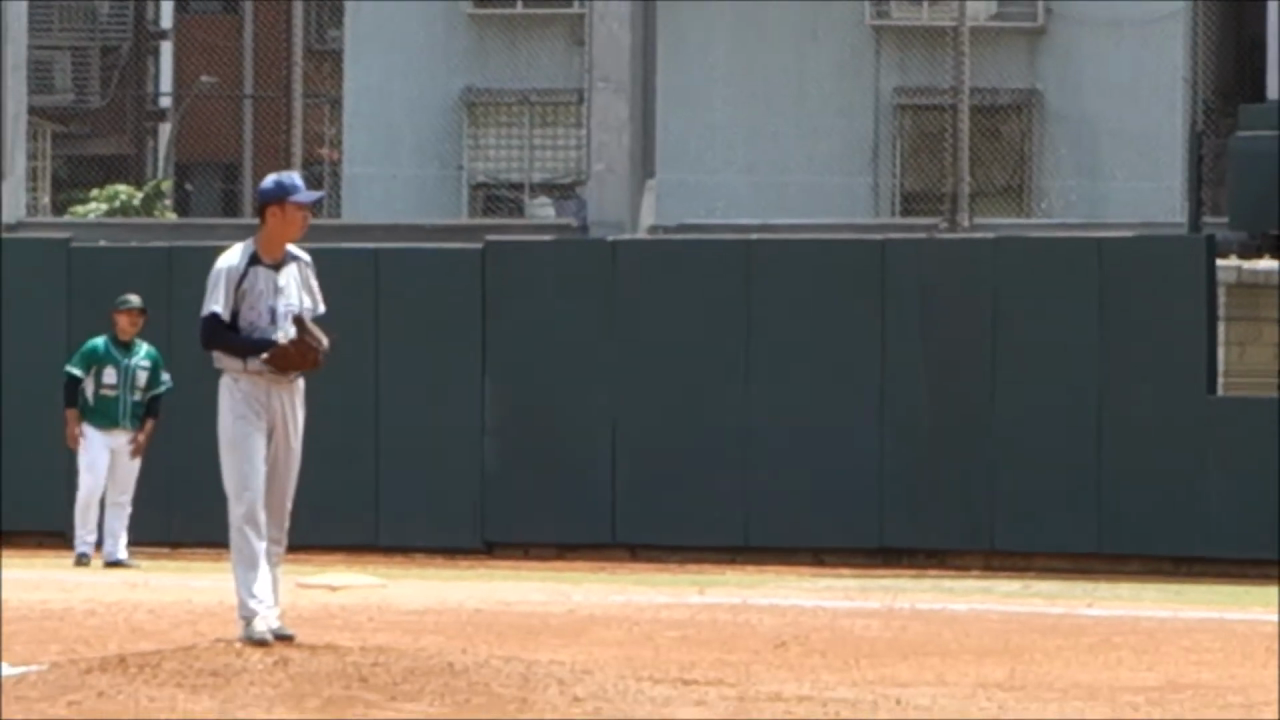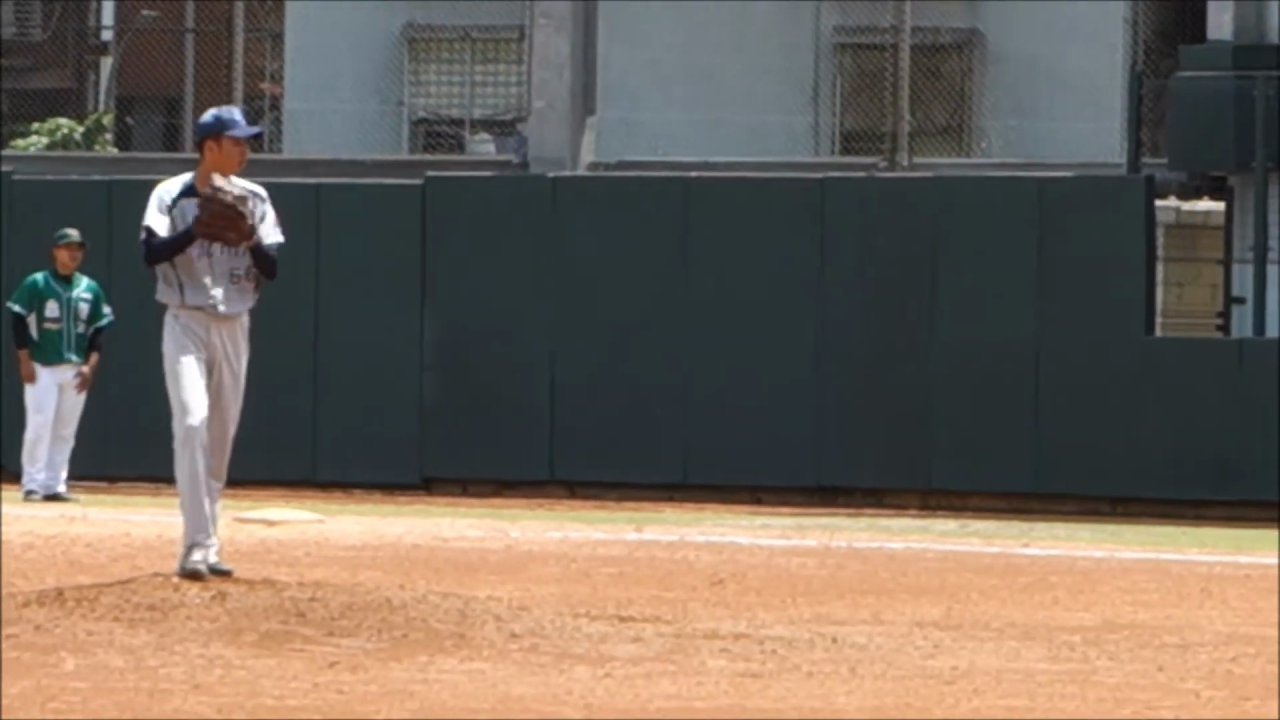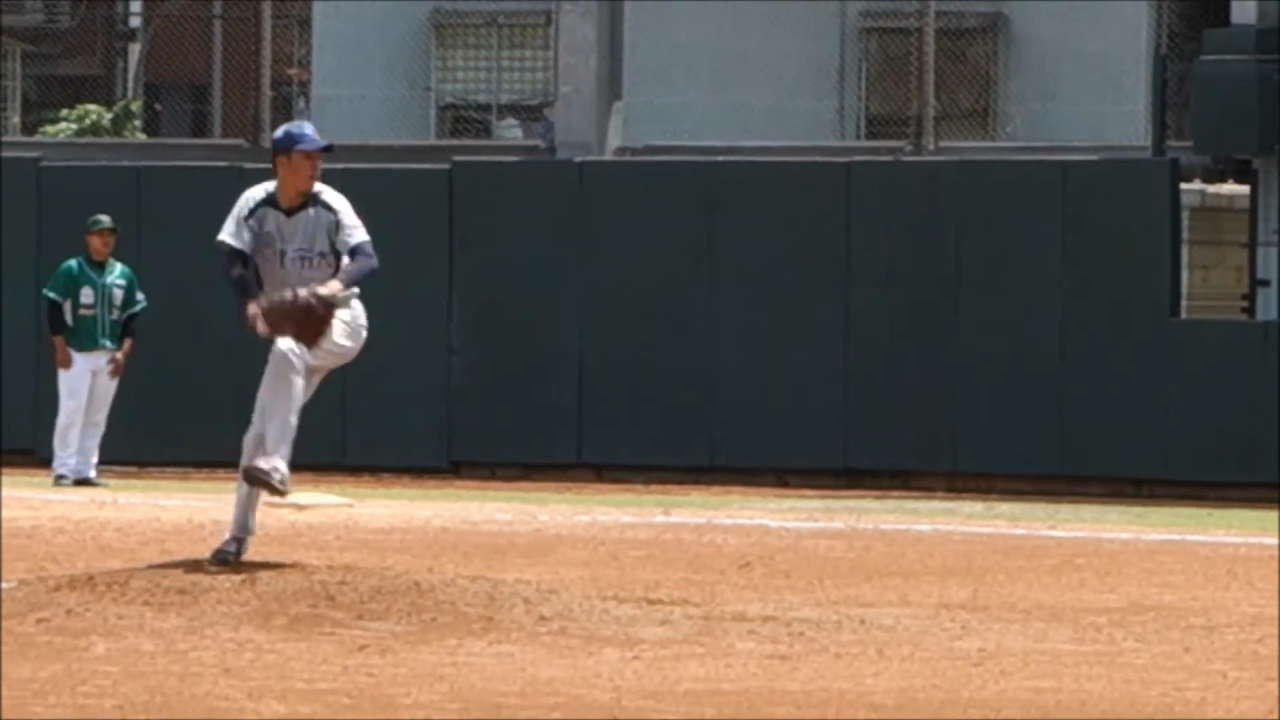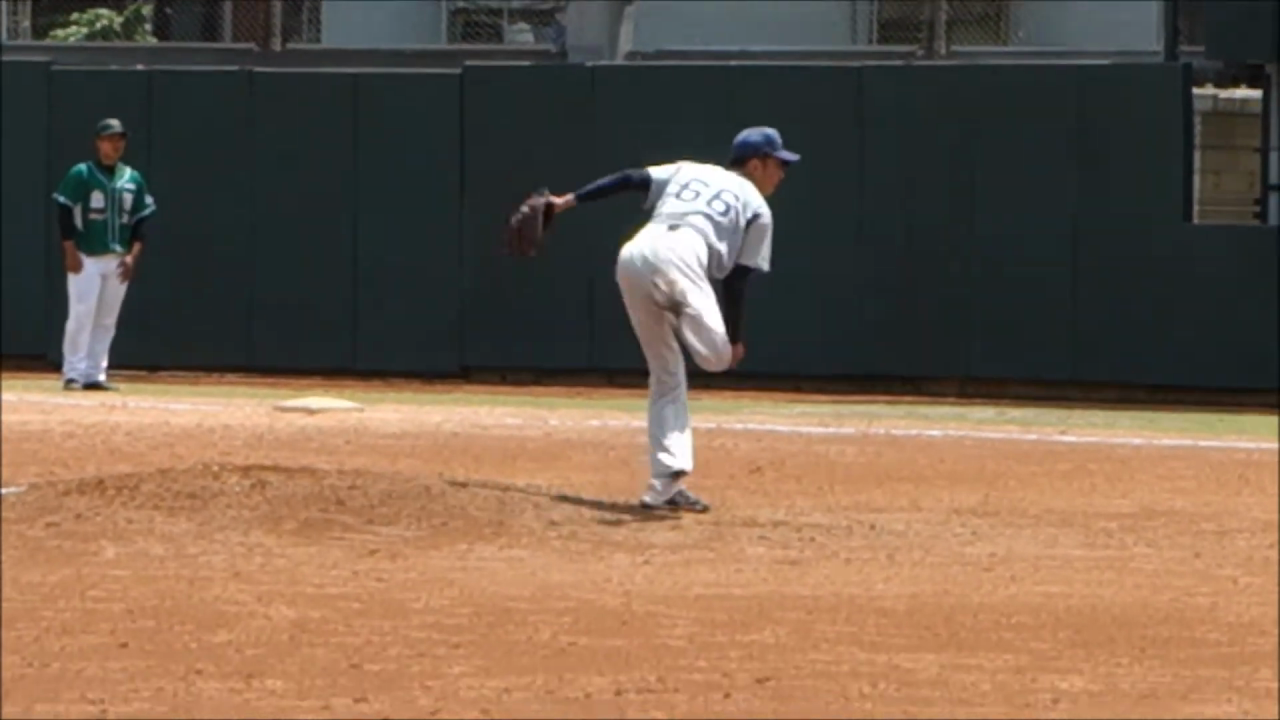
dt=1s
person 1, frame 1
left shoulder: (301, 264)
right shoulder: (233, 265)
right elbow: (210, 335)
right wrist: (270, 345)
left hip: (289, 391)
right hip: (244, 391)
left knee: (279, 506)
right knee: (248, 504)
left ankle: (268, 609)
right ankle: (256, 613)
person 1, frame 2
left shoulder: (254, 197)
right shoulder: (171, 195)
left elbow: (271, 269)
right elbow: (152, 254)
left wrist: (248, 237)
right wrist: (200, 227)
left hip: (233, 328)
right hip: (186, 326)
left knee: (220, 440)
right knee: (192, 425)
left ankle: (207, 546)
right ankle: (195, 545)
person 1, frame 3
left shoulder: (332, 206)
right shoulder: (253, 203)
left elbow: (367, 258)
right elbow: (234, 263)
left wrist: (339, 283)
right wrist: (251, 306)
left hip: (340, 323)
right hip: (292, 331)
left knee: (287, 350)
right knee: (261, 431)
left ankle: (273, 467)
right ankle: (239, 533)
person 1, frame 4
left shoulder: (687, 171)
right shoulder: (756, 207)
left elbow: (631, 179)
right elbow: (737, 280)
left wrist: (570, 200)
right wrist: (734, 336)
left hip: (636, 255)
right hip: (681, 255)
left knee: (667, 379)
right knee: (713, 354)
left ankle: (665, 486)
person 2, frame 1
left shoulder: (150, 355)
right shoulder: (95, 348)
left elbow: (155, 398)
right elbow: (72, 384)
left wrist: (145, 433)
right wrist: (72, 424)
left hip: (130, 436)
right hip: (95, 431)
left knee: (122, 496)
right knee: (91, 488)
left ankle: (115, 552)
right ankle: (84, 547)
person 2, frame 2
left shoulder: (91, 288)
right shoulder: (36, 283)
left elbow: (98, 331)
right elbow: (19, 322)
left wrist: (91, 365)
right wrist: (25, 361)
left hip: (76, 370)
right hip: (42, 367)
left knee: (66, 431)
right knee: (39, 426)
left ankle: (54, 485)
right ankle: (32, 484)
person 2, frame 3
left shoulder: (124, 274)
right shoulder: (70, 269)
left elbow: (131, 317)
right elbow: (54, 309)
left wrist: (124, 351)
right wrist: (60, 347)
left hip: (109, 356)
right hip: (75, 353)
left knee: (97, 417)
right knee: (71, 412)
left ankle: (84, 470)
right ankle: (63, 469)
person 2, frame 4
left shoulder: (134, 179)
right shoulder: (80, 174)
left elbow: (141, 220)
right elbow: (65, 214)
left wrist: (133, 255)
right wrist: (70, 252)
left hip: (118, 260)
right hip: (86, 257)
left knee: (107, 321)
right knee: (81, 316)
left ankle: (94, 373)
right ankle: (73, 373)
